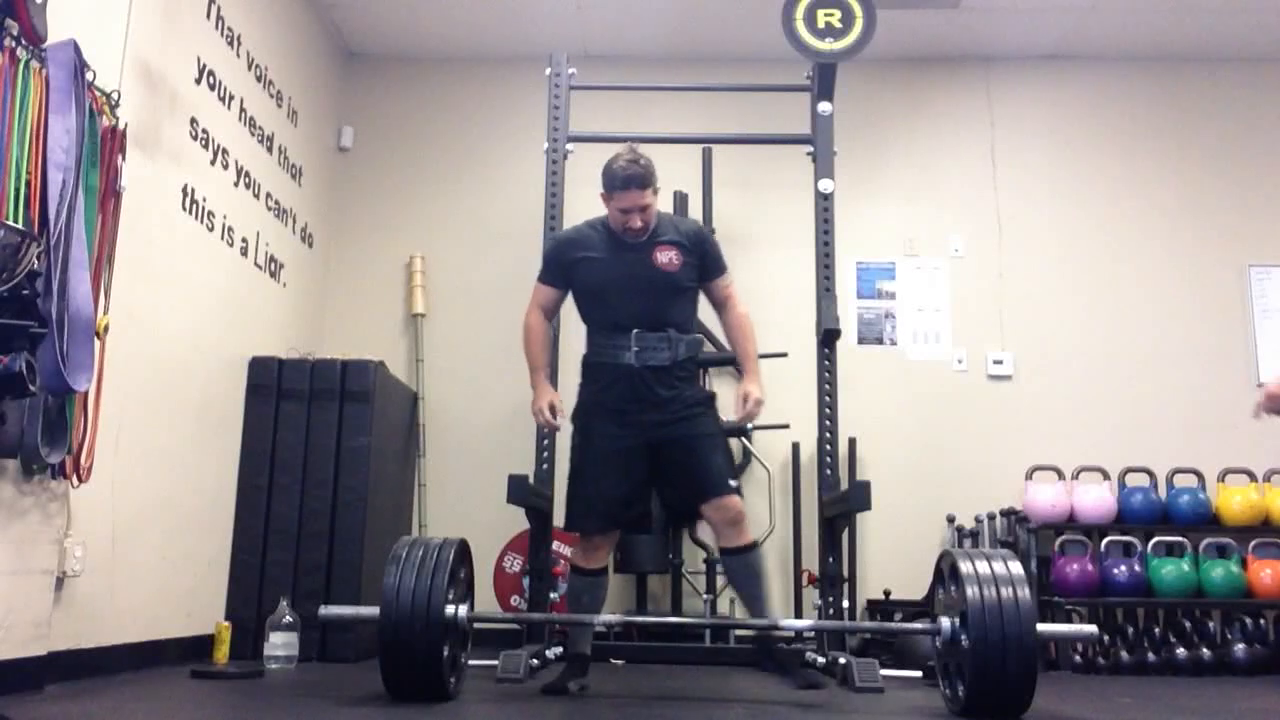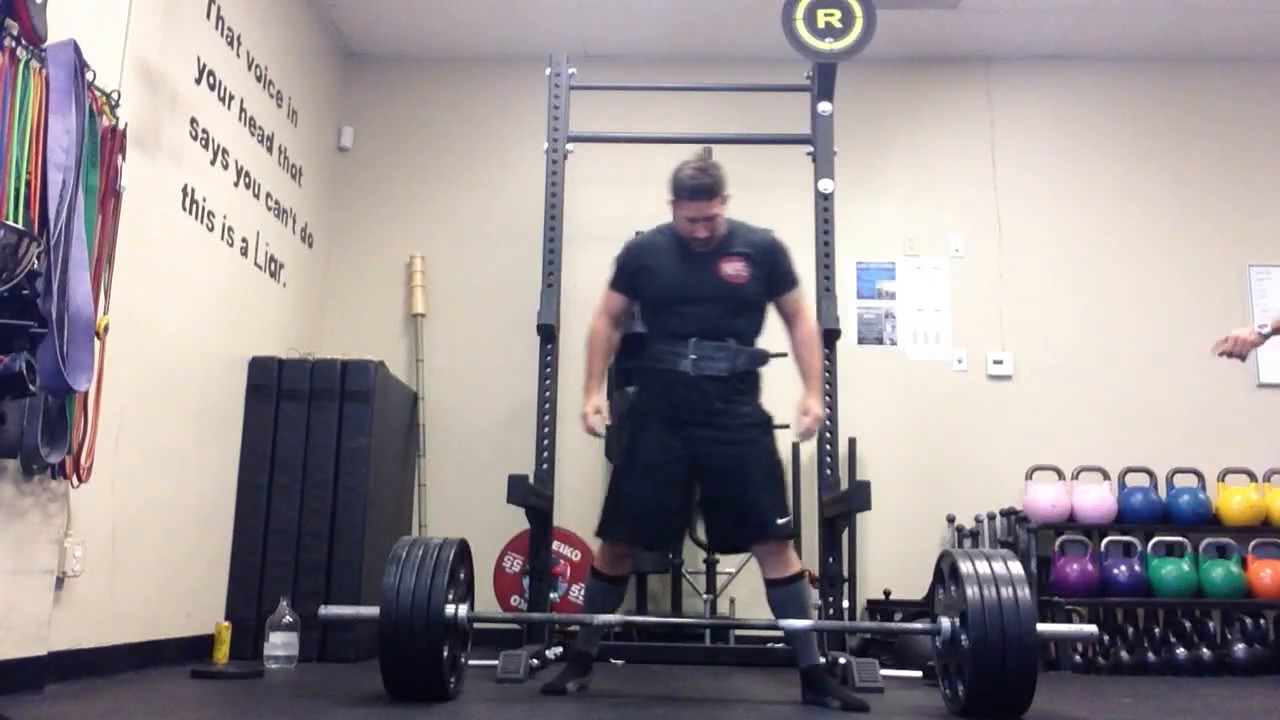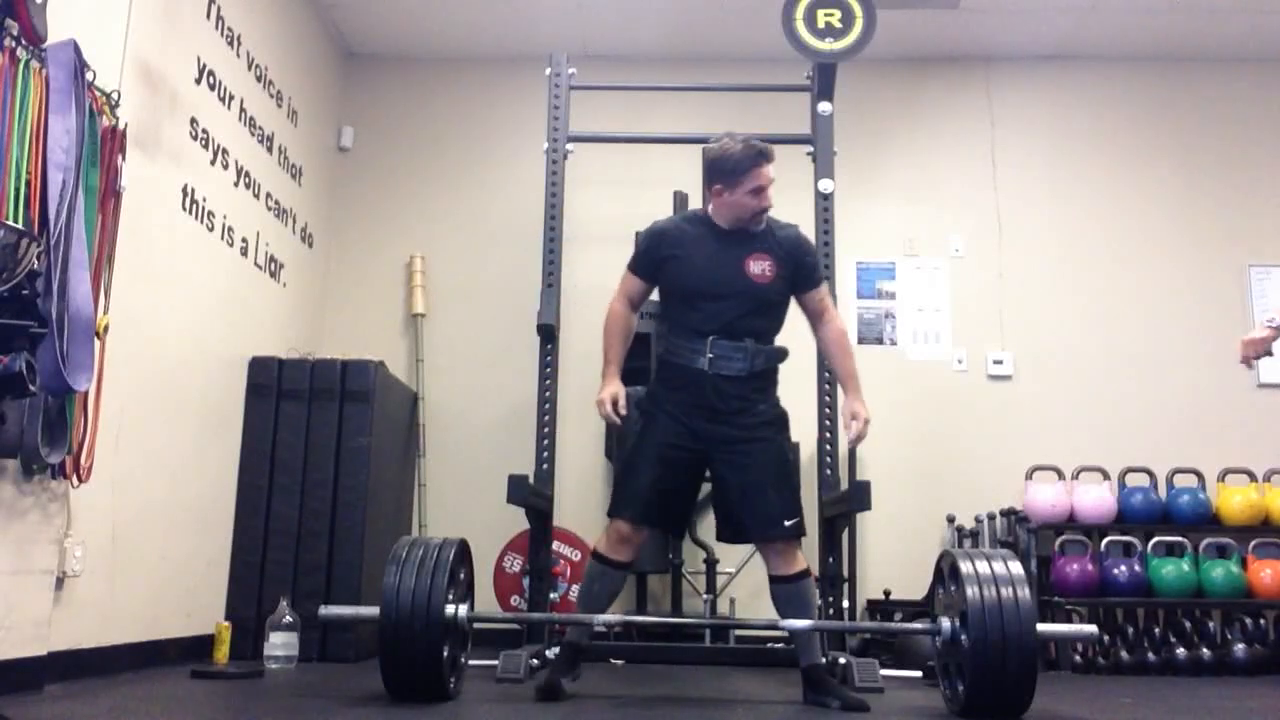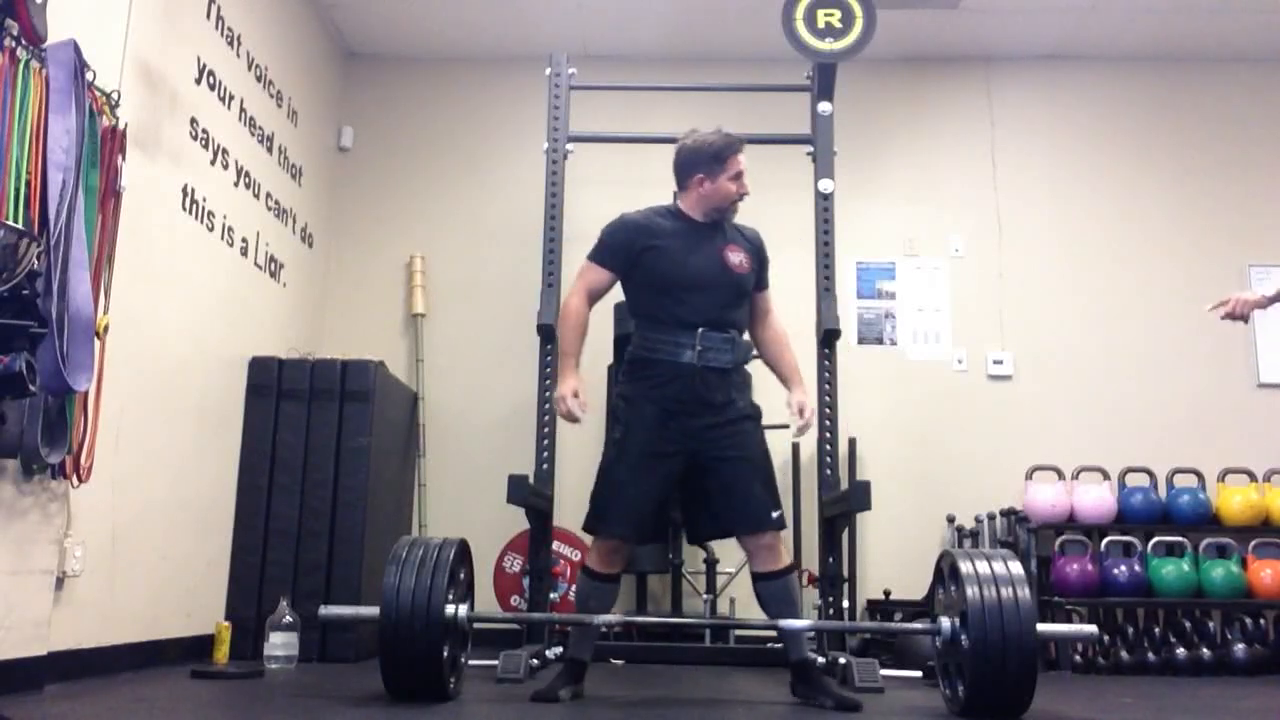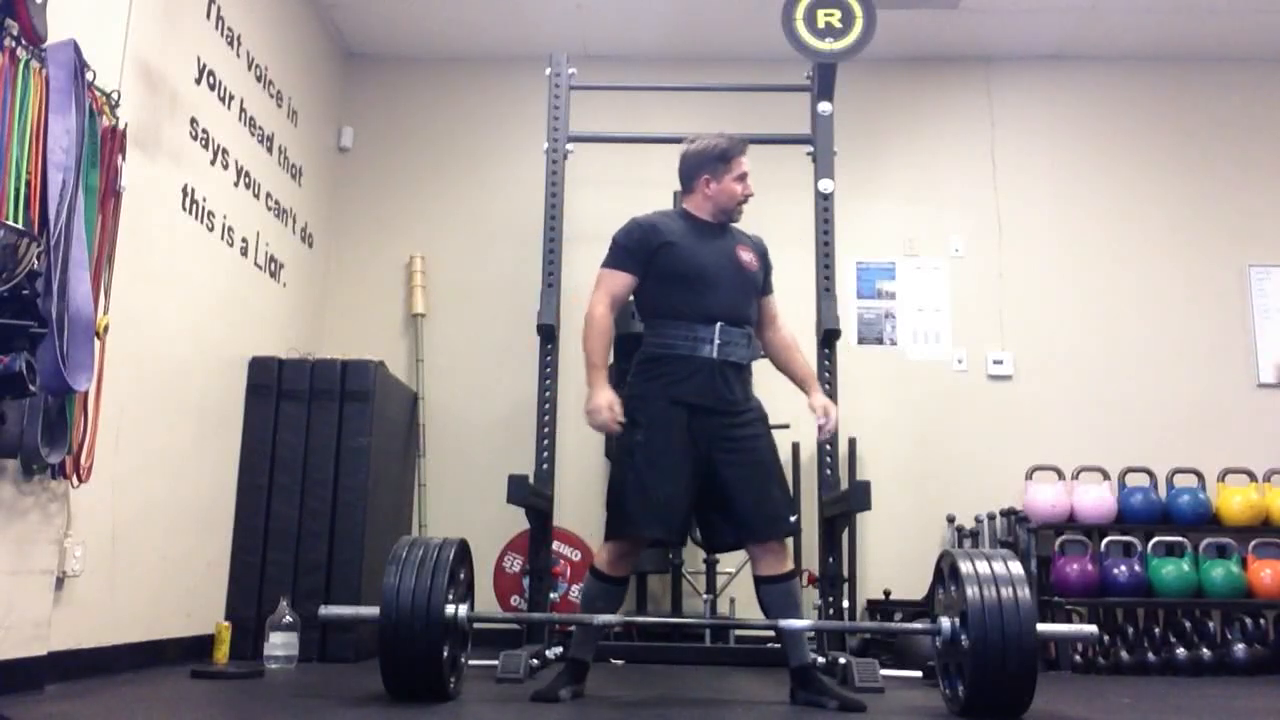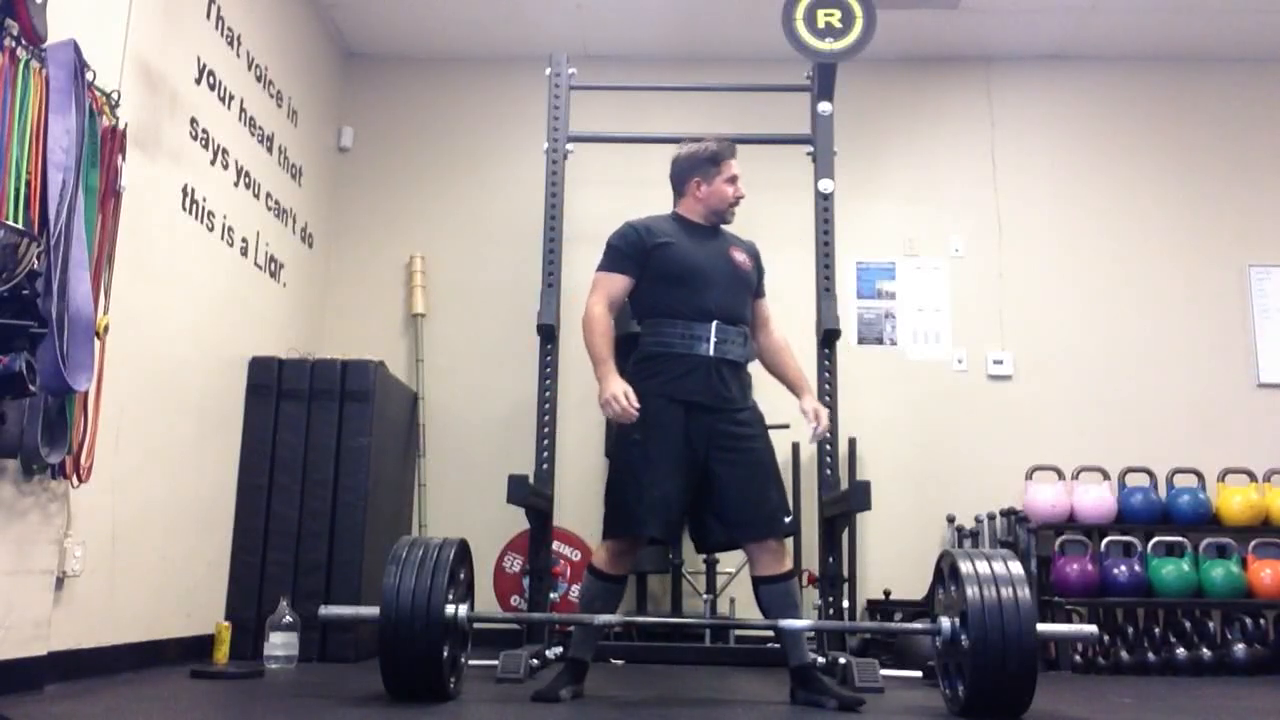
dt=0.3s
person 1, frame 1
left shoulder: (691, 238)
right shoulder: (572, 246)
left elbow: (729, 305)
right elbow: (538, 313)
left wrist: (750, 374)
right wrist: (542, 384)
left hip: (681, 398)
right hip: (608, 407)
left knee: (726, 510)
right knee: (594, 534)
left ankle: (770, 643)
right ankle: (576, 660)
person 1, frame 2
left shoulder: (761, 249)
right shoulder: (642, 253)
left elbow: (799, 318)
right elbow: (608, 321)
left wrist: (813, 391)
right wrist: (593, 390)
left hip: (737, 416)
right hip: (660, 415)
left knee: (774, 543)
right knee: (618, 543)
left ankle: (813, 674)
right ankle: (580, 659)
person 1, frame 3
left shoulder: (788, 245)
right shoulder: (667, 238)
left elbow: (825, 319)
right elbow: (625, 304)
left wrist: (852, 392)
right wrist: (610, 376)
left hip: (750, 412)
right hip: (673, 403)
left knee: (781, 541)
right knee: (624, 528)
left ankle: (815, 675)
right ankle: (570, 654)
person 1, frame 4
left shoulder: (747, 244)
right shoulder: (635, 231)
left elbow: (763, 322)
right elbow: (579, 297)
left wrist: (795, 385)
right wrist: (568, 373)
left hip: (727, 409)
right hip: (650, 406)
left knee: (764, 536)
right knee: (612, 539)
left ankle: (803, 671)
right ankle: (574, 667)
person 1, frame 5
left shoulder: (752, 249)
right shoulder: (647, 232)
left elbow: (772, 329)
right elbow: (602, 306)
left wrist: (814, 390)
right wrist: (599, 384)
left hip: (736, 409)
right hip: (662, 406)
left knee: (771, 538)
right knee: (626, 539)
left ankle: (804, 675)
right ankle: (575, 667)
person 1, frame 6
left shoulder: (744, 252)
right shoulder: (642, 235)
left elbow: (765, 332)
right elbow: (599, 307)
left wrist: (805, 393)
right wrist: (609, 377)
left hip: (732, 409)
right hip: (659, 406)
left knee: (768, 538)
right knee: (623, 538)
left ankle: (803, 673)
right ankle: (575, 667)
